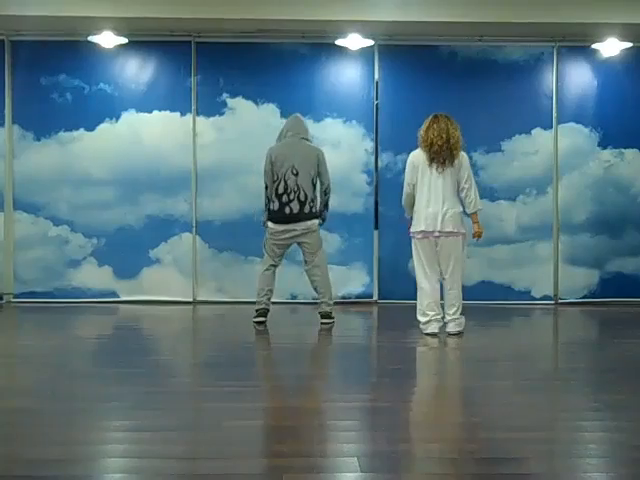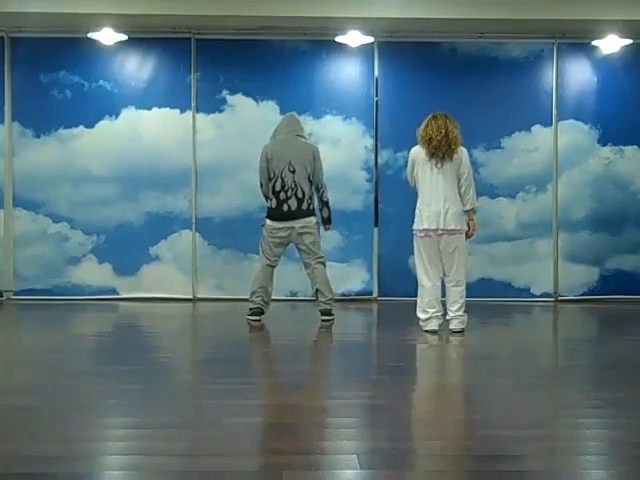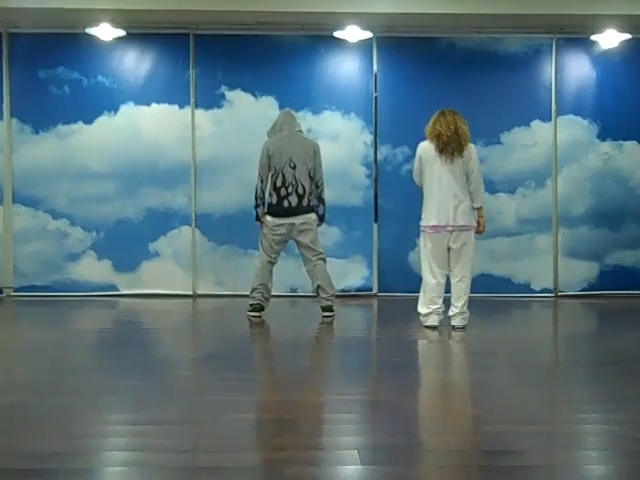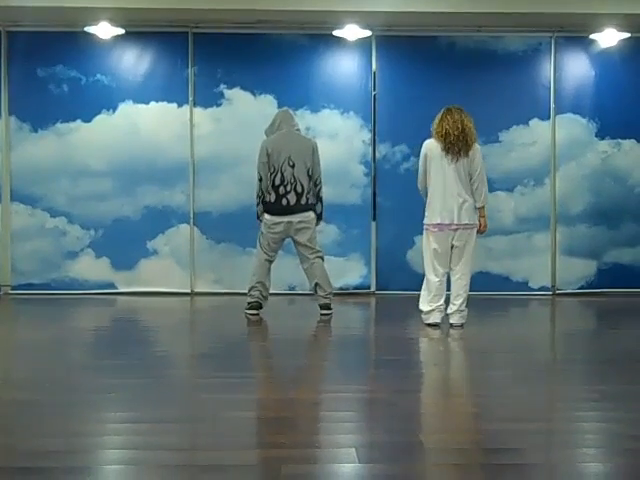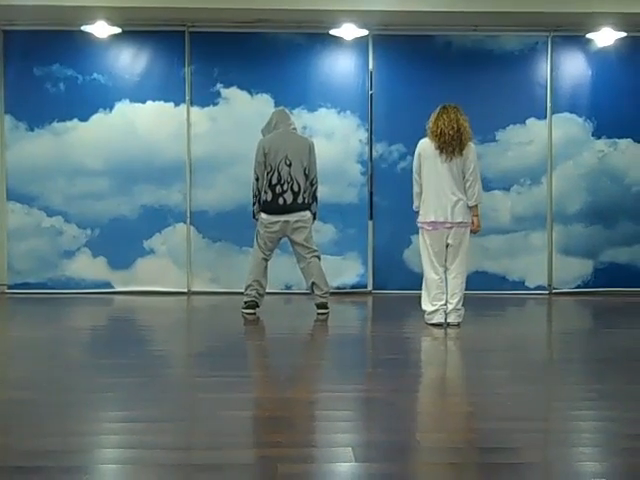
dt=0.3s
person 1, frame 1
left shoulder: (415, 157)
right shoulder: (459, 157)
left elbow: (408, 191)
right elbow: (467, 190)
left wrist: (408, 213)
right wrist: (475, 221)
left hip: (423, 224)
right hip: (450, 223)
left knee: (427, 276)
right knee: (452, 276)
left ankle: (431, 323)
right ankle: (453, 323)
person 1, frame 2
left shoulder: (416, 153)
right shoulder: (460, 153)
right elbow: (466, 187)
right wrist: (471, 217)
left hip: (425, 221)
right hip: (453, 221)
left knee: (428, 274)
right knee: (455, 274)
left ankle: (430, 320)
right ankle: (456, 320)
person 1, frame 3
left shoulder: (424, 148)
right shoulder: (468, 150)
left elbow: (418, 180)
right elbow: (475, 184)
right wrist: (480, 214)
left hip: (434, 218)
right hip: (461, 218)
left knee: (433, 271)
right knee: (460, 270)
left ankle: (431, 316)
right ankle: (458, 317)
person 1, frame 4
left shoulder: (429, 146)
right shoulder: (473, 149)
left elbow: (422, 182)
right elbow: (479, 184)
right wrist: (482, 214)
left hip: (436, 216)
right hip: (464, 216)
left knee: (435, 269)
right knee: (460, 268)
left ankle: (432, 313)
right ankle: (457, 315)
person 1, frame 5
left shoulder: (424, 146)
right shoulder: (467, 148)
left elbow: (417, 182)
right elbow: (472, 183)
left wrist: (418, 208)
right wrist: (475, 214)
left hip: (431, 215)
right hip: (458, 215)
left knee: (433, 267)
right knee: (456, 267)
left ankle: (435, 313)
right ankle: (454, 314)
person 2, frame 1
left shoulder: (273, 151)
right shoulder: (316, 152)
left elbow: (267, 187)
right elbow: (326, 186)
left wrist: (270, 213)
right wrist: (322, 213)
left hip: (279, 221)
right hip: (307, 221)
left knee: (269, 264)
right knee: (317, 265)
left ankle: (261, 310)
right ankle: (326, 311)
person 2, frame 2
left shoulder: (269, 149)
right shoulder: (311, 149)
left elbow: (264, 185)
right elbow: (319, 185)
right wrist: (326, 215)
left hip: (276, 219)
right hip: (305, 218)
left knee: (267, 263)
right knee: (315, 263)
left ankle: (256, 308)
right ankle: (326, 308)
person 2, frame 3
left shoulder: (270, 145)
right shoulder: (312, 145)
left elbow: (262, 180)
right elbow: (318, 182)
left wrist: (259, 211)
right wrist: (320, 212)
left hip: (276, 215)
right hip: (305, 215)
left knee: (266, 259)
right knee: (315, 259)
left ankle: (256, 305)
right ankle: (327, 304)
person 2, frame 4
left shoulder: (268, 144)
right shoulder: (310, 144)
left elbow: (262, 180)
right elbow: (316, 181)
left wrist: (260, 209)
right wrist: (318, 211)
left hip: (274, 214)
right hip: (303, 213)
left knee: (264, 257)
right knee: (313, 257)
left ankle: (254, 302)
right ankle: (325, 302)
person 2, frame 5
left shoulder: (265, 143)
right shoulder: (306, 143)
left elbow: (258, 180)
right elbow: (312, 180)
left wrist: (256, 209)
right wrist: (313, 210)
left hip: (271, 212)
right hip: (299, 212)
left knee: (260, 256)
right knee: (309, 256)
left ankle: (251, 301)
right ankle: (322, 301)
